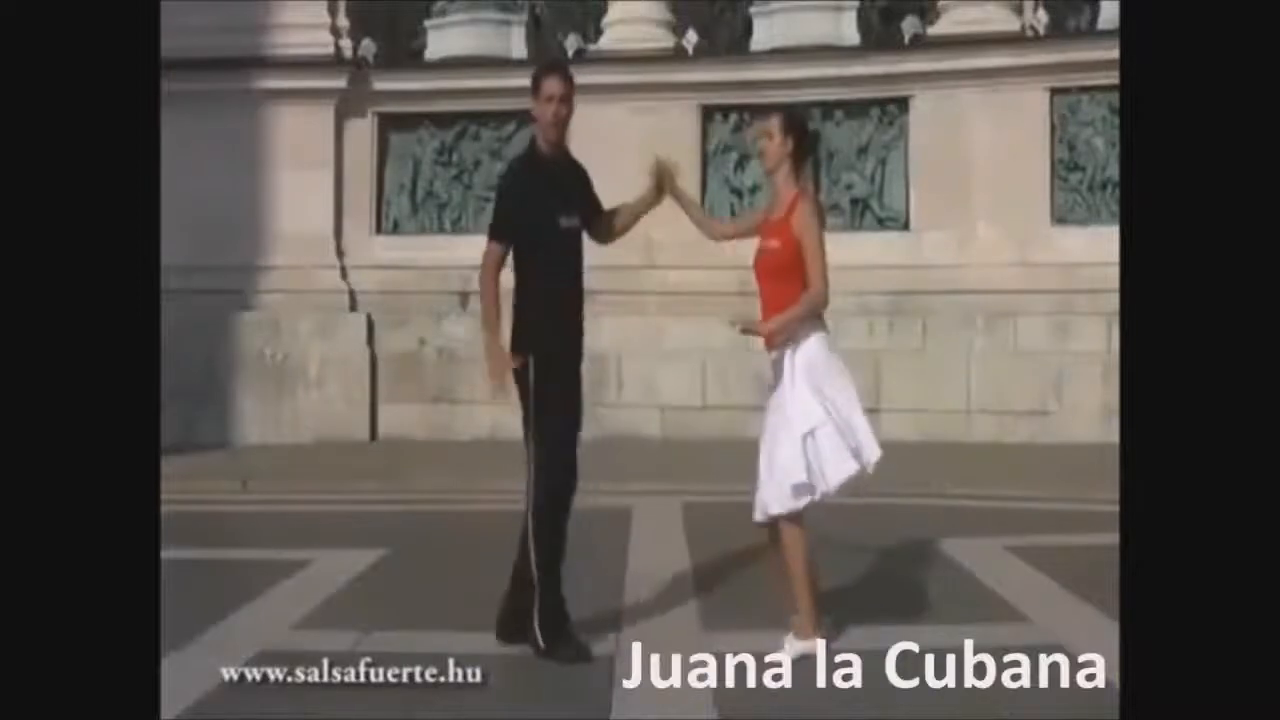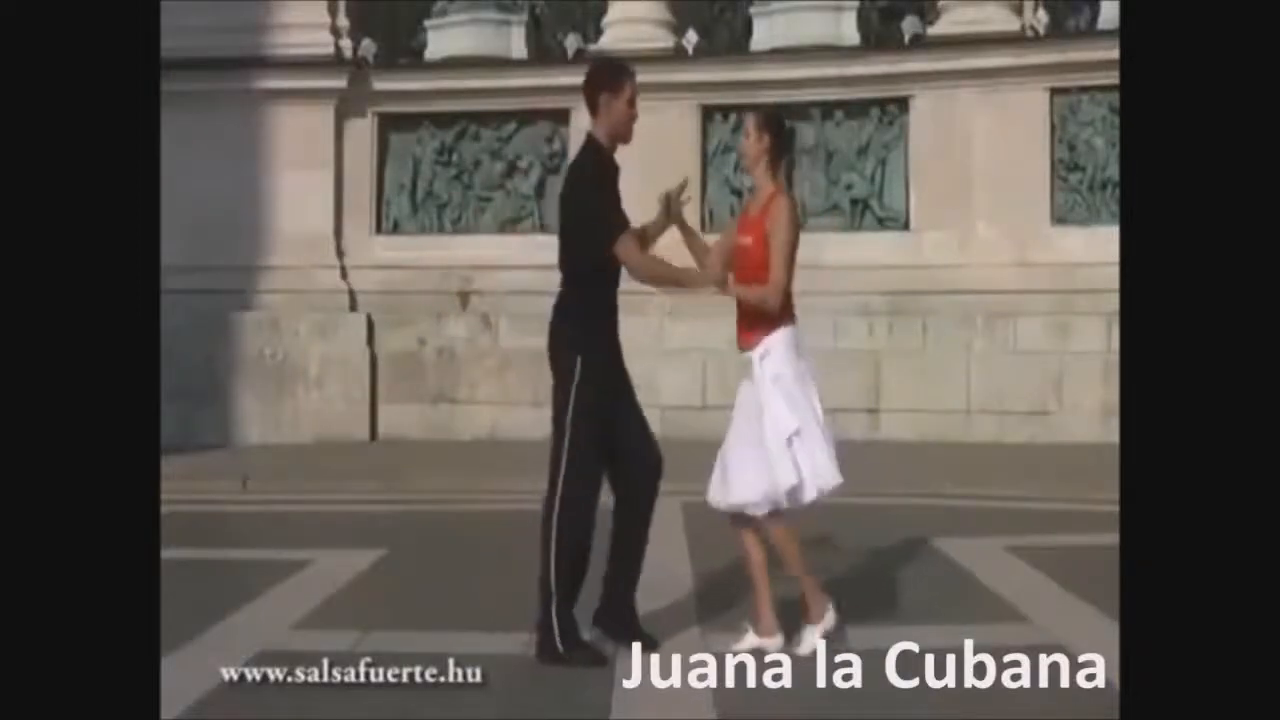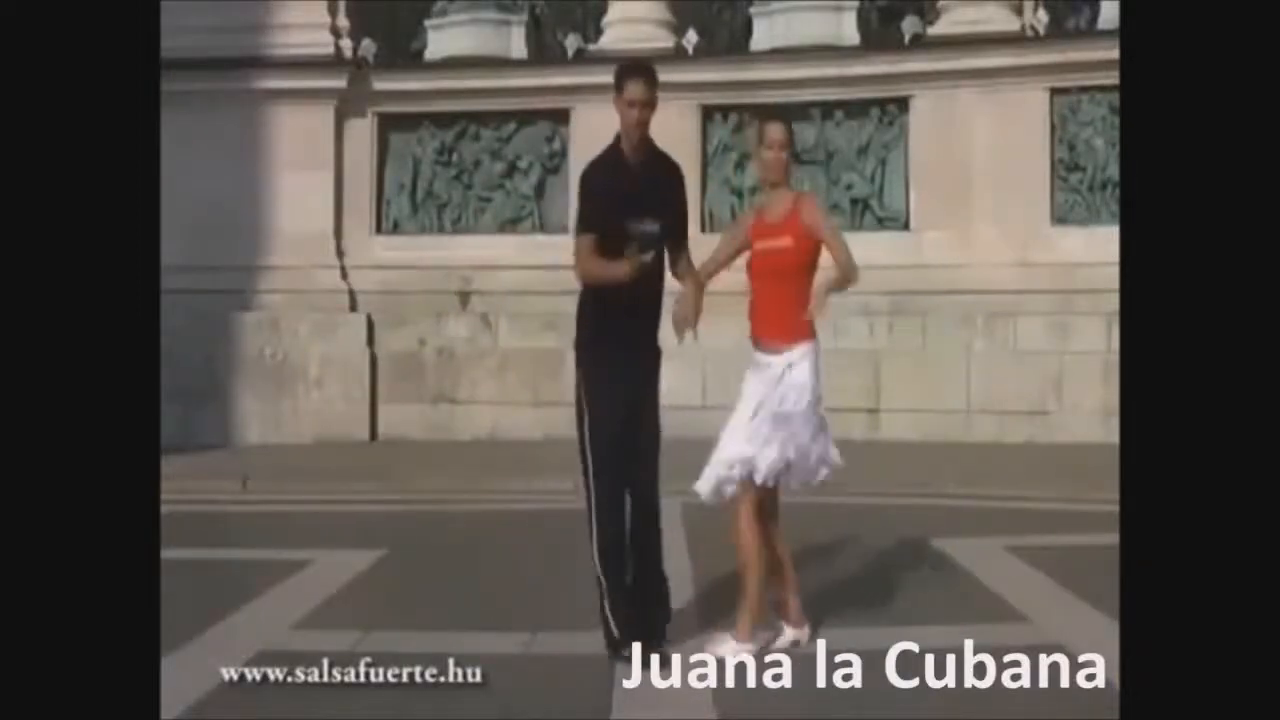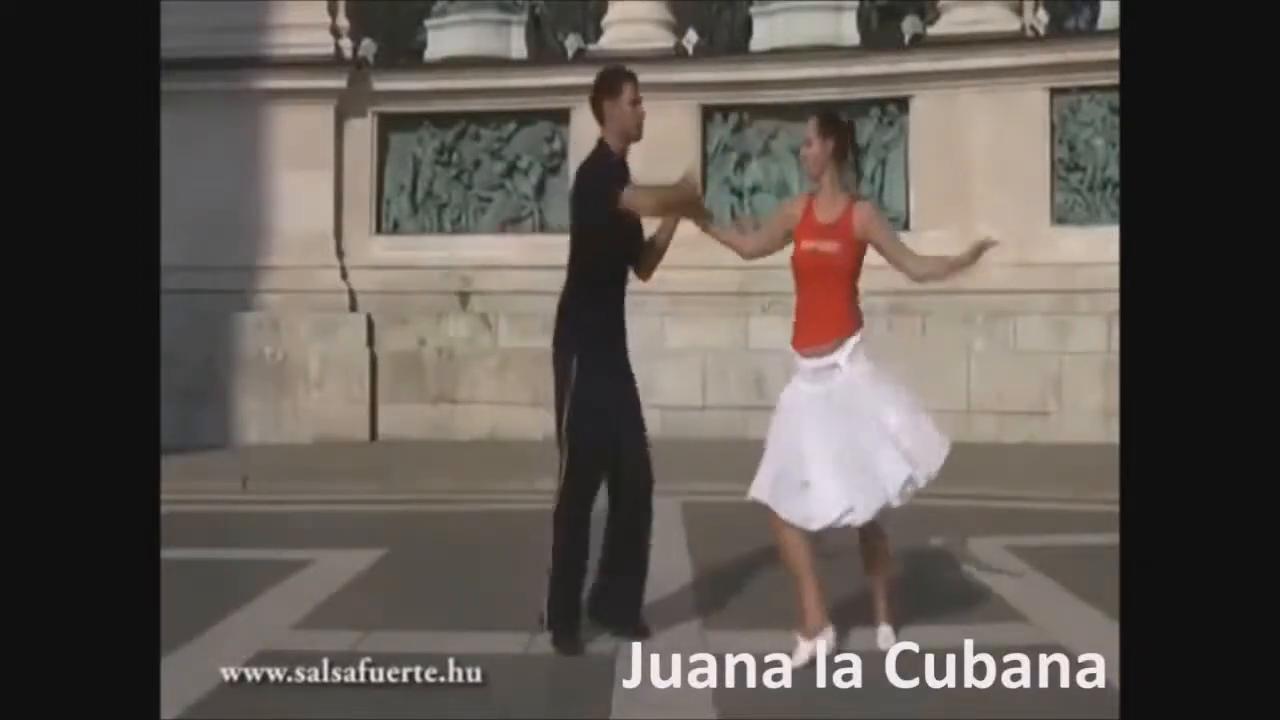
dt=1s
person 1, frame 1
left shoulder: (574, 173)
right shoulder: (519, 177)
left elbow: (603, 228)
right elbow: (490, 268)
left wrist: (650, 199)
right wrist: (494, 345)
left hip: (566, 348)
right hip: (534, 352)
left knee: (559, 483)
right knee: (548, 480)
left ankle: (521, 613)
right ankle: (543, 625)
person 1, frame 2
left shoulder: (602, 170)
right shoulder: (588, 175)
right elbow: (637, 265)
left wrist: (662, 218)
right wrist: (705, 277)
left hip: (601, 346)
right hip: (579, 347)
left knee: (640, 469)
right knee: (574, 486)
left ankle: (617, 610)
right ankle: (556, 632)
person 1, frame 3
left shoulder: (669, 174)
right shoulder: (599, 174)
left elbow: (678, 252)
right elbow: (584, 265)
left wrist: (690, 284)
right wrist: (620, 268)
left hip: (644, 344)
right hip: (601, 345)
left knee: (644, 479)
right knee: (606, 479)
left ankle: (648, 613)
right ankle: (619, 624)
person 1, frame 4
left shoulder: (624, 180)
right shoulder: (596, 174)
left elbow: (642, 266)
right elbow: (649, 202)
left wrist: (674, 220)
right wrist: (683, 200)
left hip: (612, 348)
right hip: (580, 348)
left knee: (632, 476)
right knee: (580, 480)
left ankle: (615, 597)
right ankle: (562, 613)
person 2, frame 1
left shoulder: (803, 207)
right shoulder: (768, 213)
left elbow: (819, 293)
right elbow: (718, 230)
left wrist: (772, 326)
right wrist: (674, 192)
left hip: (805, 359)
right hip: (782, 363)
left knee: (788, 502)
right knee: (778, 503)
left ankle: (805, 630)
right ankle: (806, 614)
person 2, frame 2
left shoulder: (781, 206)
right shoulder: (746, 210)
left elbow: (774, 294)
right elbow: (717, 269)
left wrist: (726, 283)
right wrist: (683, 228)
left hip: (777, 360)
right hip: (756, 366)
left knee: (770, 503)
right knee: (743, 501)
left ankle: (818, 606)
right ankle: (765, 625)
person 2, frame 3
left shoulder: (807, 207)
right shoulder: (750, 220)
left elbow: (847, 267)
right elbow: (706, 268)
left wrist: (825, 289)
left hip: (793, 366)
right hip: (761, 365)
left knee: (748, 495)
right knee: (756, 499)
left ankle: (744, 632)
right ankle: (794, 618)
person 2, frame 4
left shoulder: (862, 214)
right shoulder: (797, 211)
left elbow: (917, 268)
right elbow: (750, 245)
left wrist: (964, 259)
right wrist: (702, 220)
left hip: (847, 367)
right hip: (806, 375)
left knee: (866, 506)
right knee: (779, 503)
left ankle: (883, 618)
right ankle: (815, 627)
